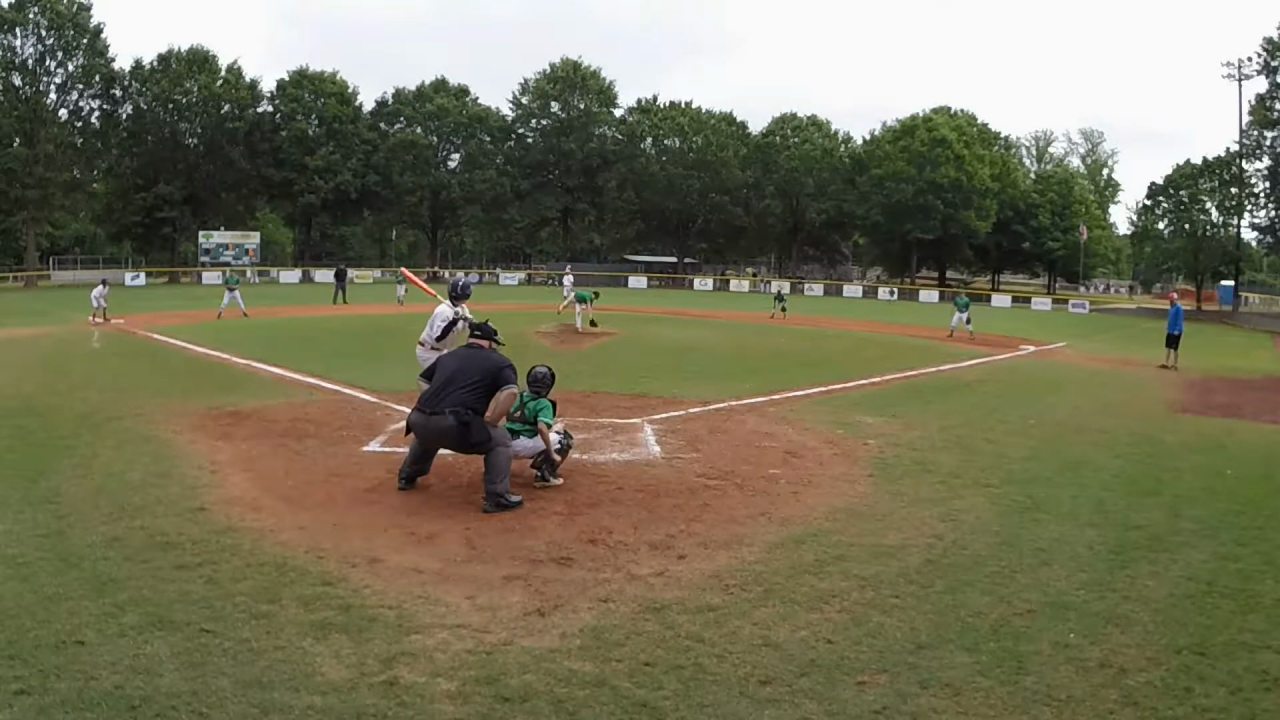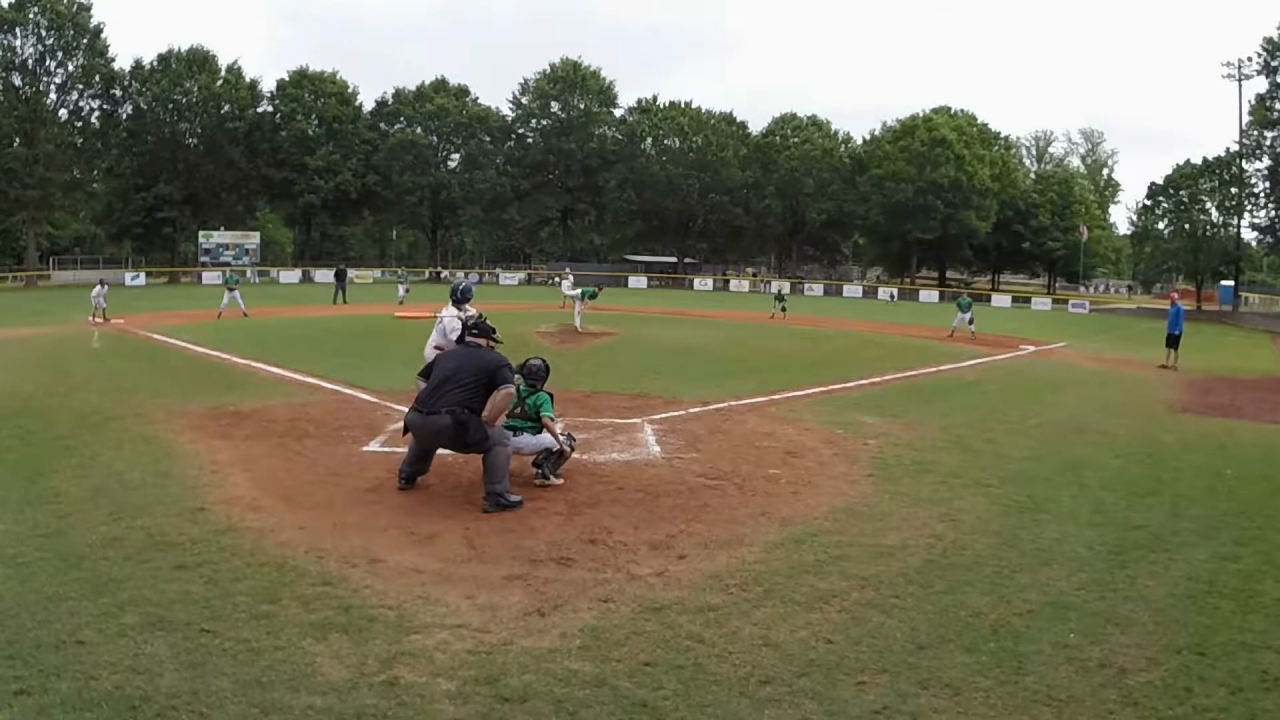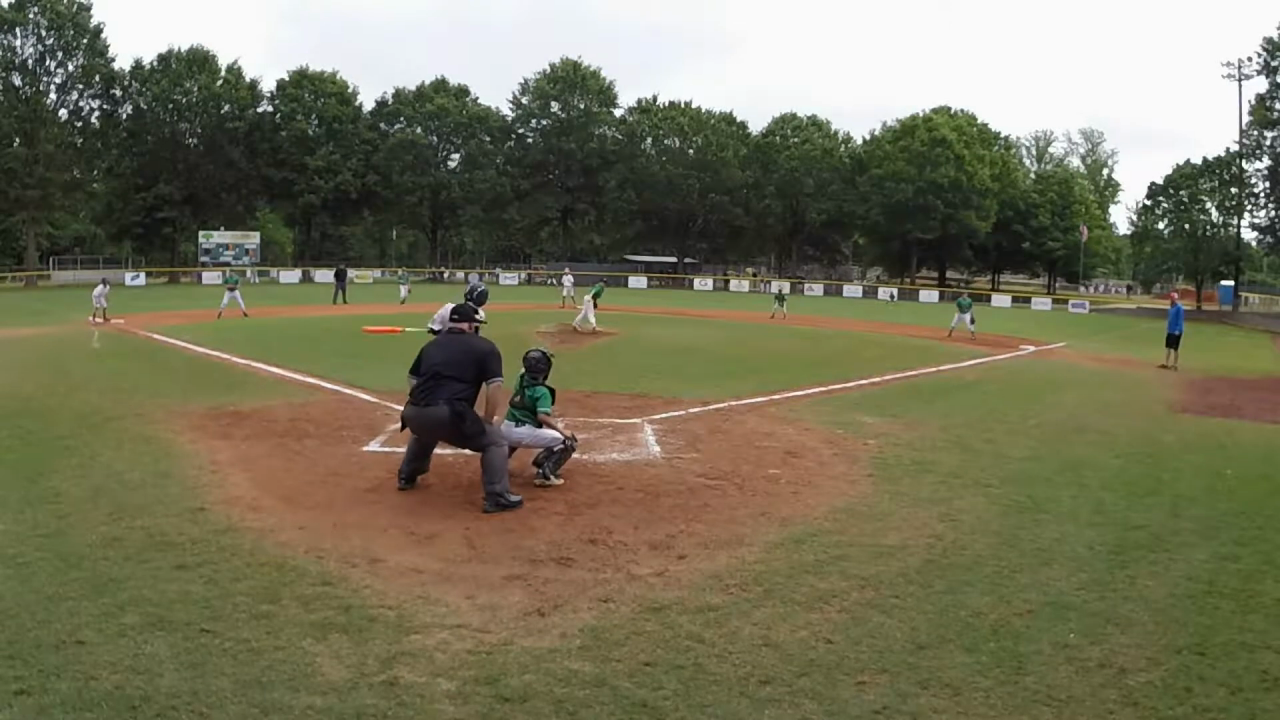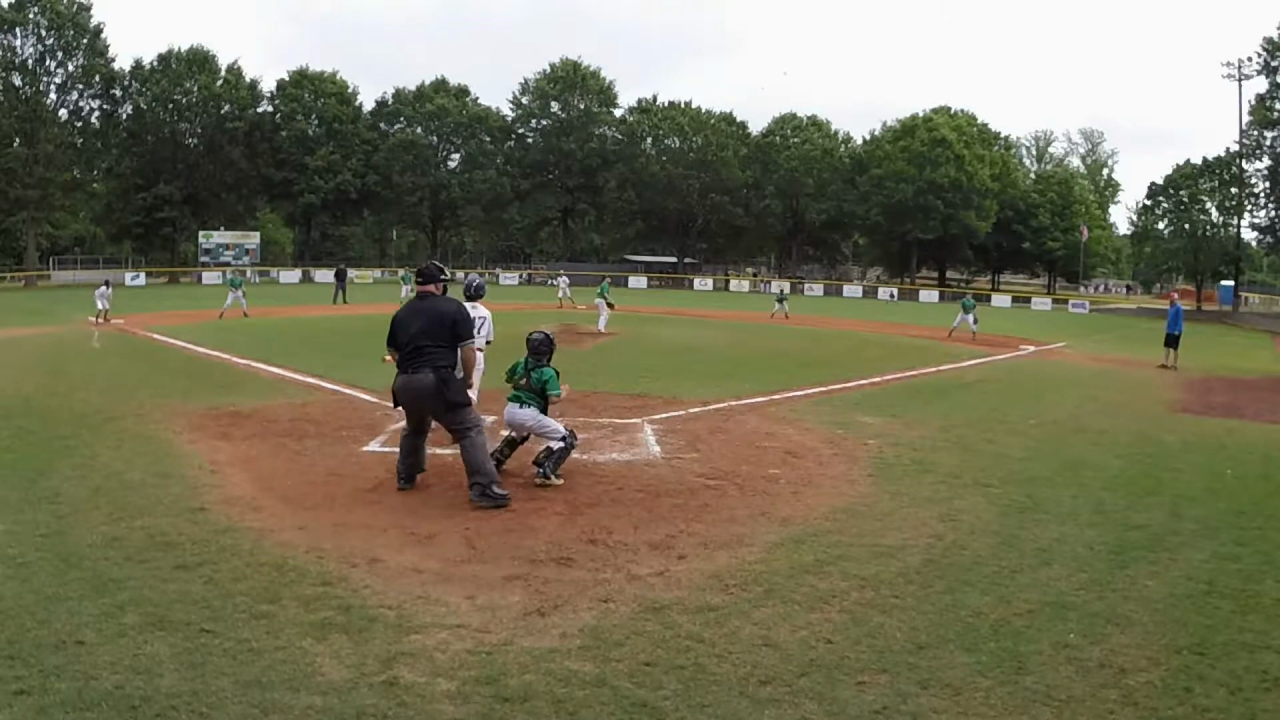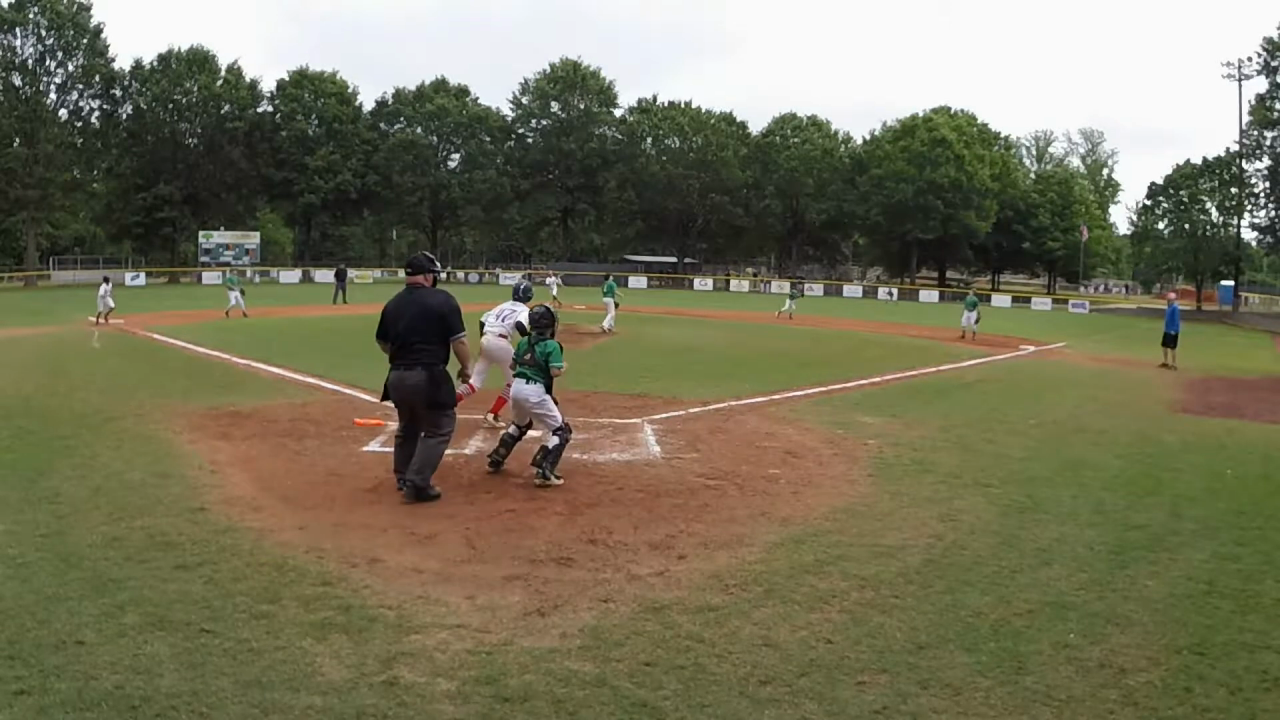
dt=0.3s
person 1, frame 1
left shoulder: (448, 356)
right shoulder: (499, 361)
left elbow: (423, 380)
right elbow: (510, 392)
right wrist: (489, 423)
left hip: (420, 422)
right hip: (453, 425)
right knee: (501, 440)
left ankle: (407, 477)
right ankle: (497, 498)
person 1, frame 2
left shoulder: (446, 355)
right shoulder: (496, 360)
right elbow: (507, 392)
right wrist: (486, 422)
left hip: (416, 421)
right hip: (451, 424)
right knee: (499, 440)
left ankle: (407, 476)
right ankle: (497, 497)
person 1, frame 3
left shoulder: (432, 344)
right shoulder: (484, 346)
left elbow: (413, 378)
right elbow: (495, 386)
right wrist: (487, 420)
left hip: (414, 414)
right hip: (448, 414)
left knee: (425, 430)
right knee: (495, 440)
left ankle: (406, 476)
right ankle: (497, 497)
person 1, frame 4
left shoulder: (402, 312)
right shoulder: (453, 307)
left elbow: (393, 350)
right elbow: (468, 348)
right wrist: (467, 377)
left hip: (406, 383)
right hip: (437, 381)
left knee: (415, 428)
right knee: (470, 428)
left ankle: (406, 477)
right ankle: (484, 488)
person 1, frame 5
left shoulder: (392, 304)
right shoulder: (442, 300)
left elbow: (383, 342)
right elbow: (459, 341)
right wrist: (466, 367)
left hip: (397, 377)
right hip: (428, 377)
left knee: (407, 428)
right knee: (439, 431)
left ankle: (404, 478)
right ankle: (416, 484)
